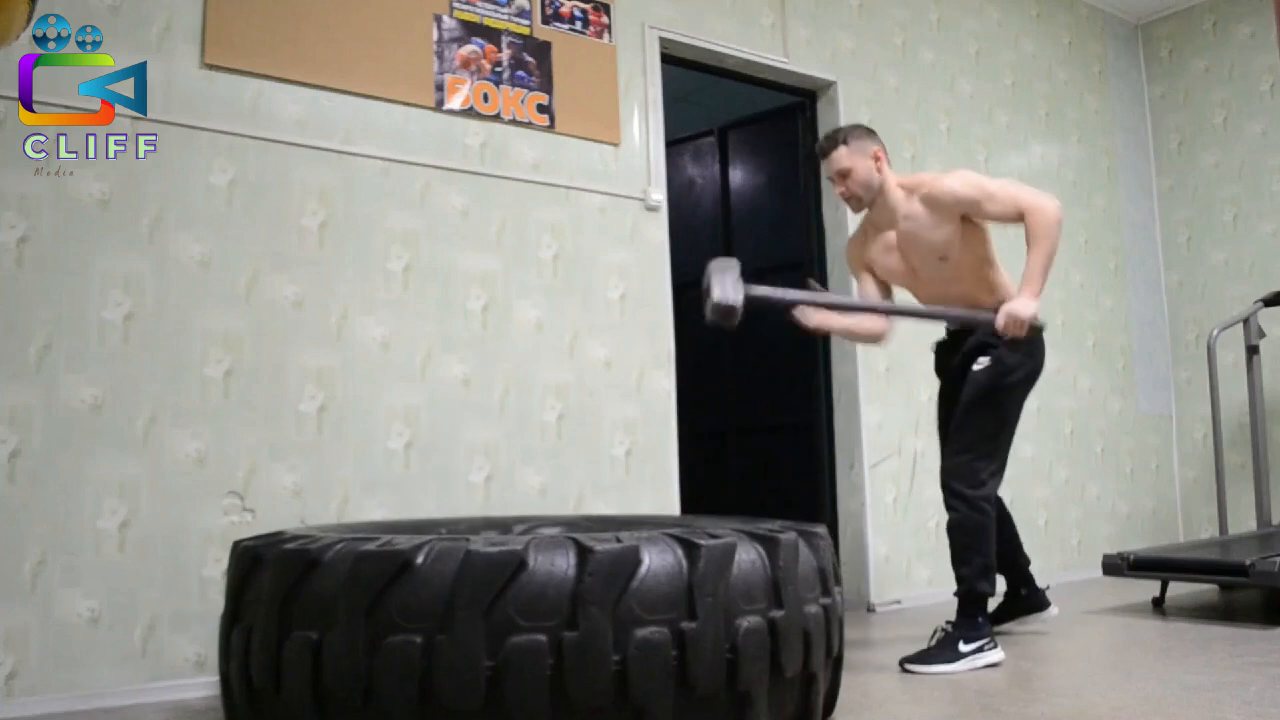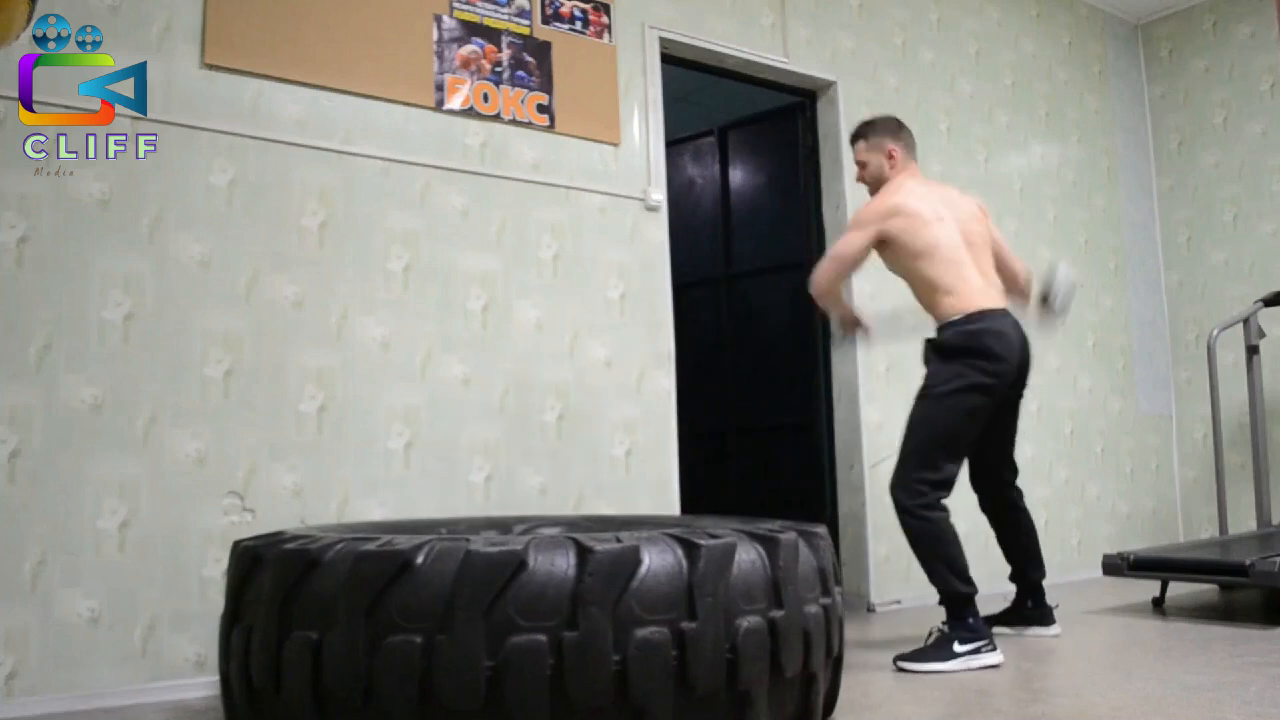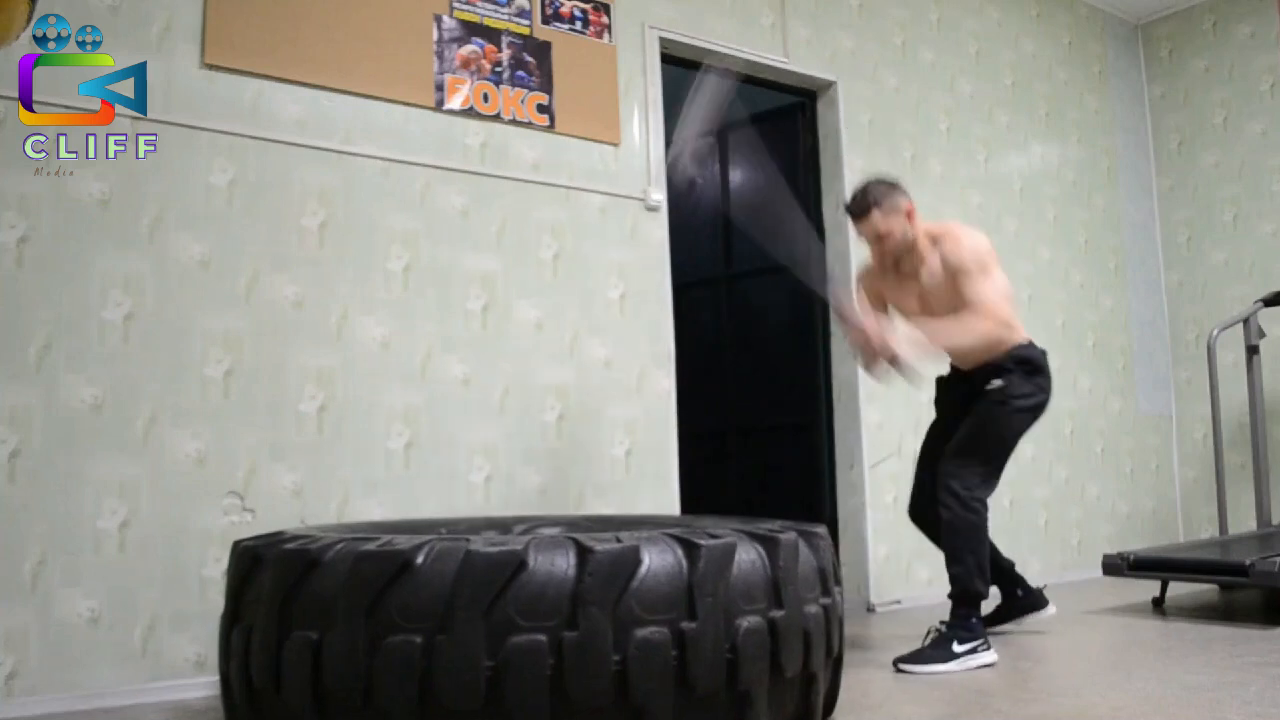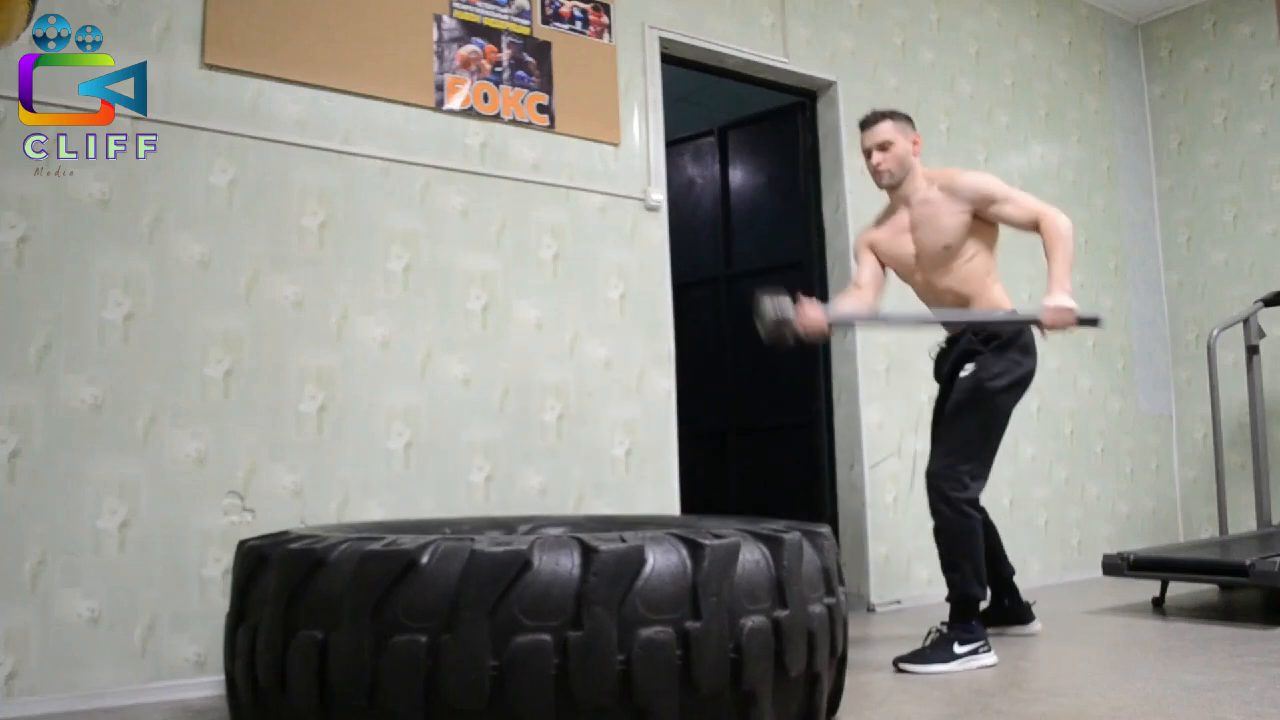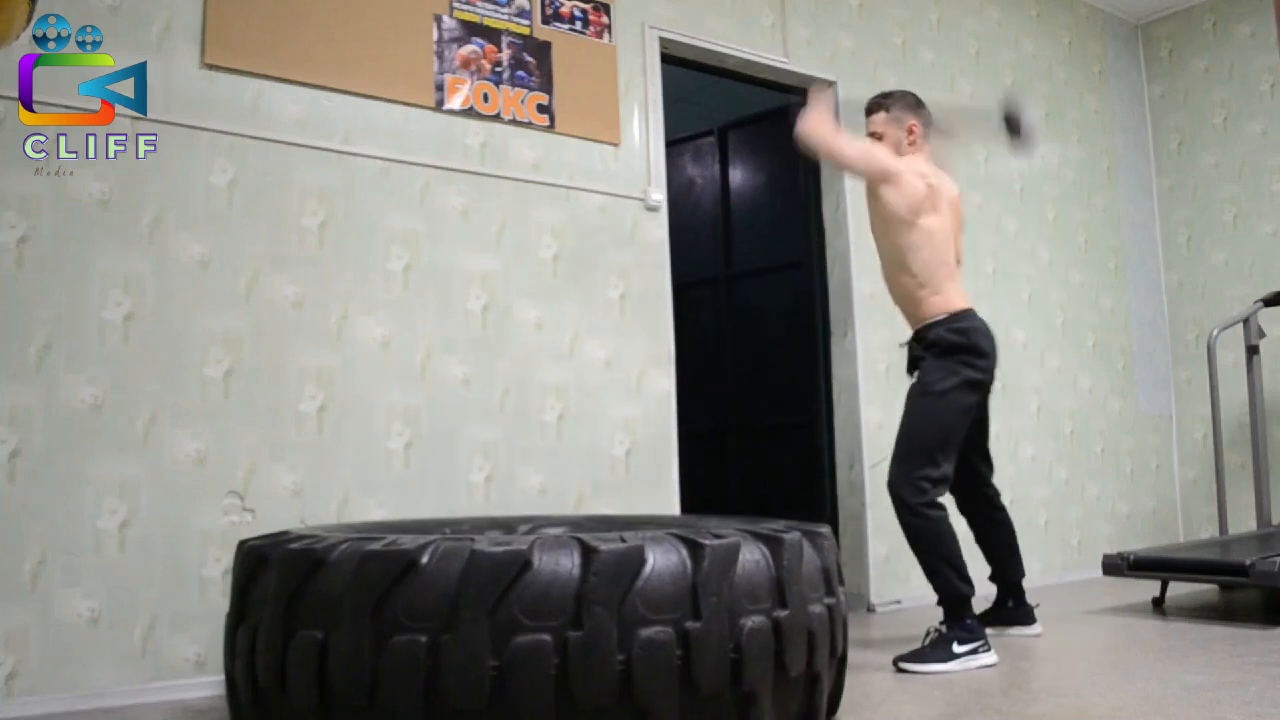
dt=0.7s
person 1, frame 1
left shoulder: (942, 192)
right shoulder: (862, 248)
left elbow: (1044, 208)
right elbow: (877, 325)
left wrist: (1028, 296)
right wrist: (828, 321)
left hip: (1007, 340)
right hip: (960, 348)
left knee: (966, 478)
right knee: (965, 479)
left ankle: (972, 632)
right ankle: (1024, 592)
person 1, frame 2
left shoulder: (886, 206)
right shoulder: (963, 203)
left elbow: (824, 281)
right elbow: (1018, 280)
left wrist: (847, 317)
right wrist: (1032, 301)
left hip: (969, 346)
right hip: (1007, 338)
left knee: (914, 490)
right knee: (996, 481)
left ankle: (968, 633)
right ankle: (1033, 604)
person 1, frame 3
left shoulder: (962, 245)
right shoulder: (876, 274)
left elbow: (997, 322)
right elbow: (868, 341)
left wrist: (914, 337)
right wrist: (872, 342)
left hip: (1017, 373)
right hip: (965, 382)
left knee: (961, 486)
right knee: (927, 505)
left ankle: (967, 632)
right ankle: (1019, 593)
person 1, frame 4
left shoulder: (959, 188)
right shoulder: (873, 237)
left elbow: (1052, 219)
right elbow: (862, 298)
left wrist: (1060, 289)
right wrist: (822, 318)
left hip: (999, 345)
right hip: (964, 353)
left knee: (948, 482)
right knee: (952, 485)
left ankle: (967, 636)
right ankle: (1008, 605)
person 1, frame 5
left shoulder: (895, 173)
right shoulder: (938, 184)
left elbow: (810, 132)
left wrist: (820, 106)
right wrist: (938, 143)
left hip: (949, 345)
right hip: (963, 342)
left knee: (912, 484)
right knee: (971, 481)
left ankle: (965, 632)
right ankle: (1014, 603)
